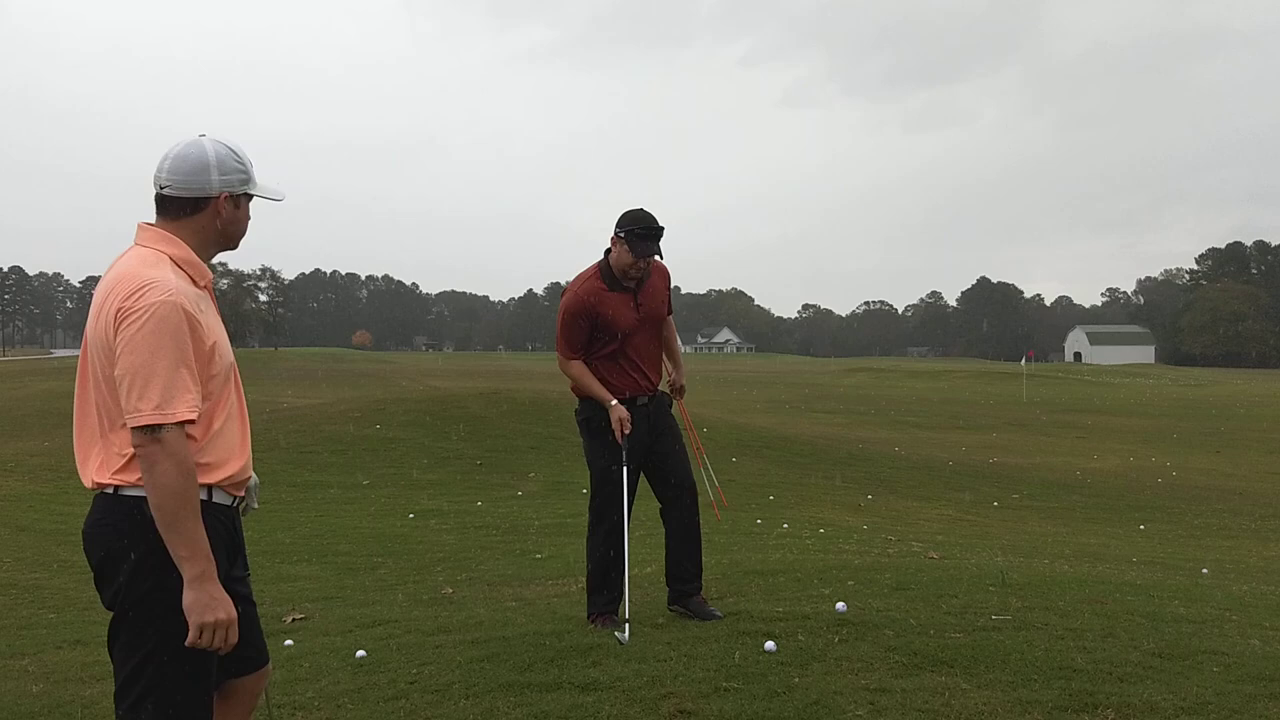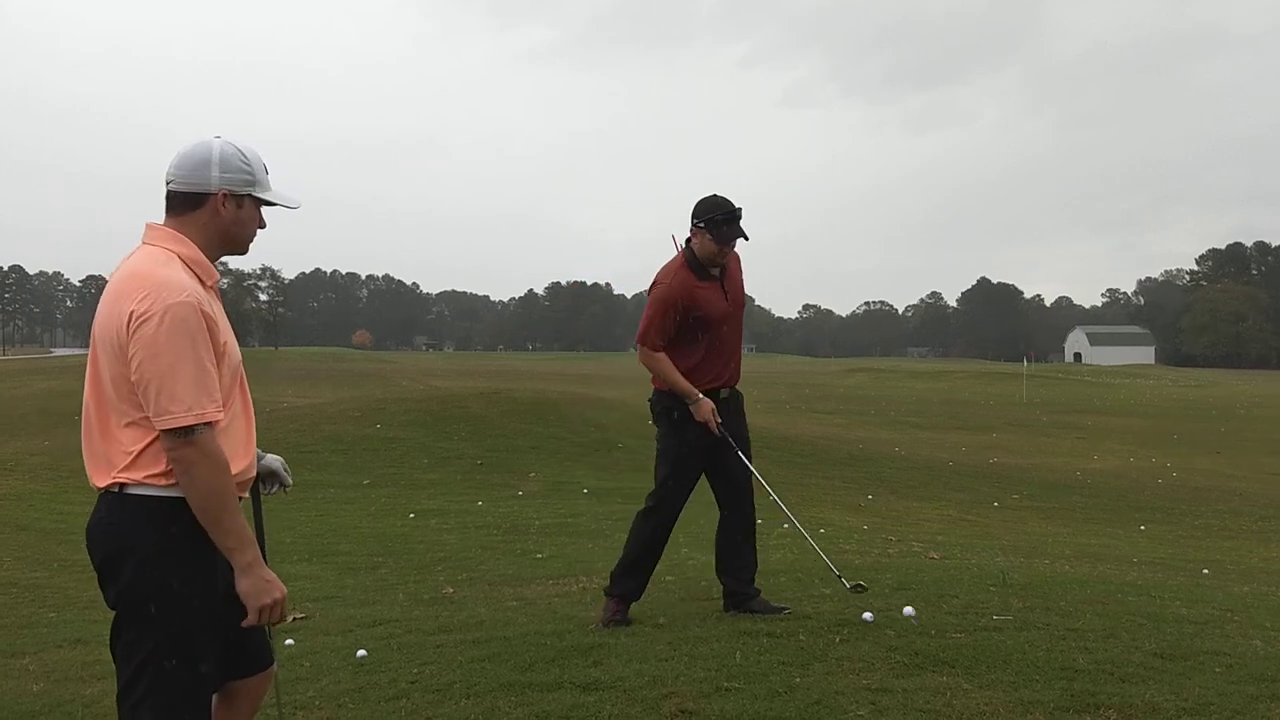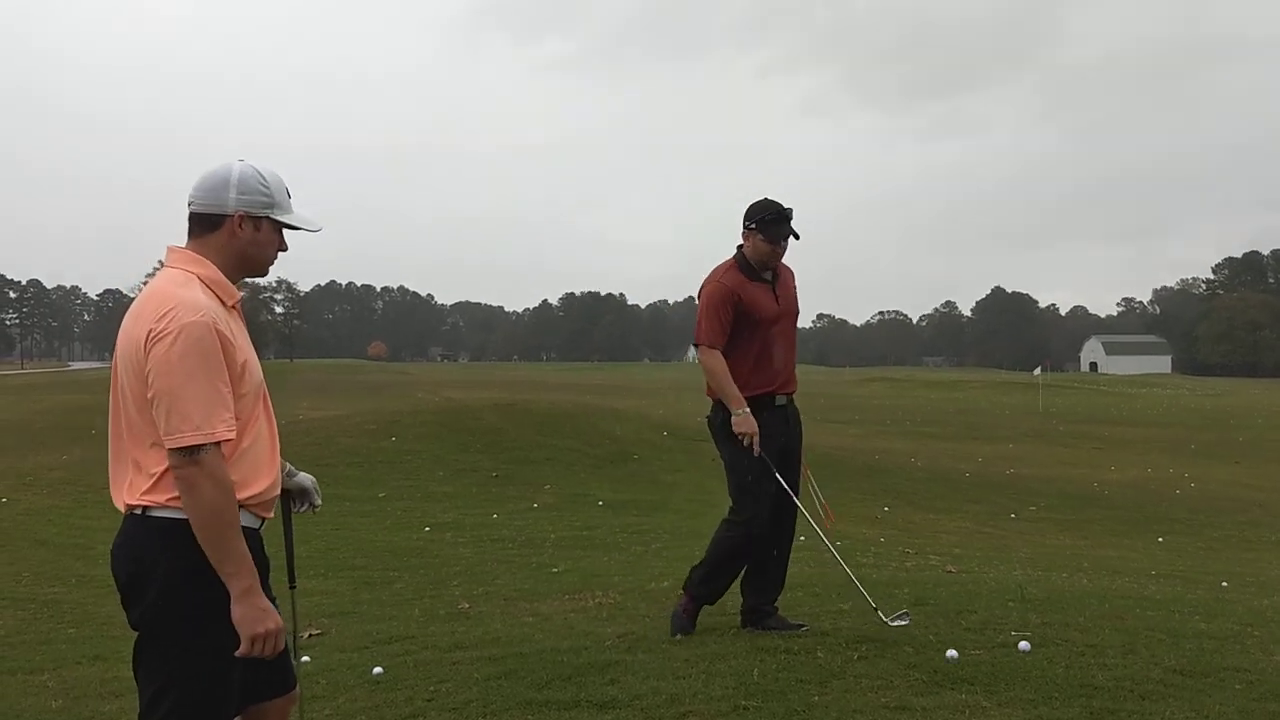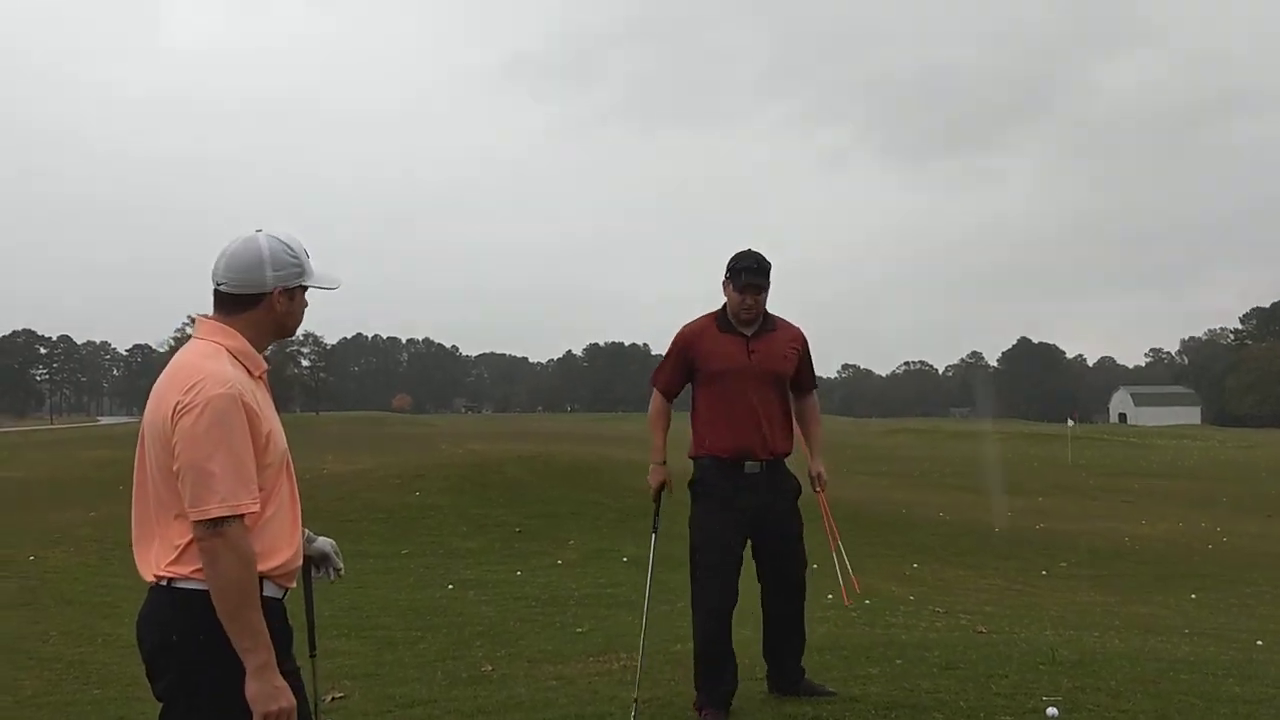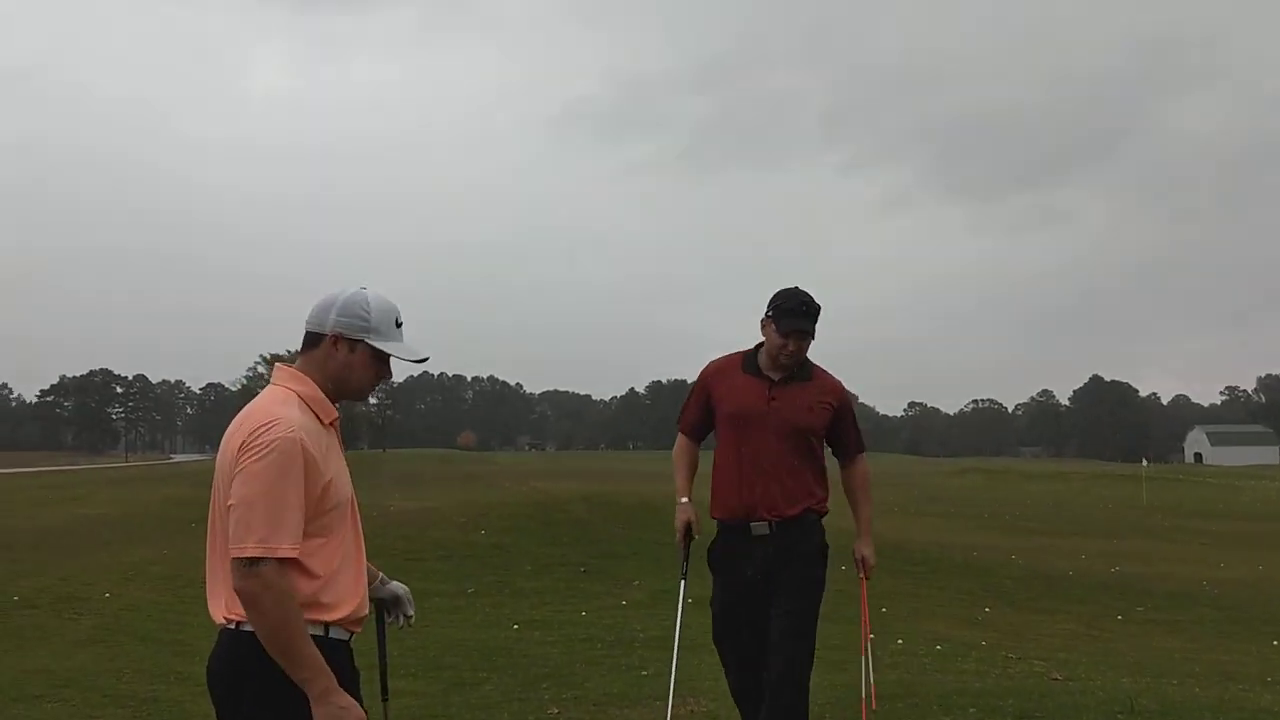
dt=0.7s
person 1, frame 1
left shoulder: (168, 277)
right shoulder: (159, 293)
right elbow: (158, 443)
left wrist: (228, 467)
right wrist: (199, 579)
left hip: (190, 519)
right hip: (160, 530)
person 1, frame 2
left shoulder: (169, 276)
right shoulder: (170, 293)
right elbow: (187, 444)
left wrist: (246, 456)
right wrist: (248, 563)
left hip: (180, 521)
right hip: (163, 530)
person 1, frame 3
left shoulder: (200, 301)
right shoulder: (189, 313)
right elbow: (194, 464)
left wrist: (277, 472)
right wrist: (247, 592)
left hip: (208, 544)
right hip: (186, 551)
person 1, frame 4
left shoulder: (226, 370)
right shoulder: (216, 386)
right elbow: (218, 535)
left wrist: (299, 538)
right wrist: (259, 667)
left hip: (237, 610)
right hip: (213, 623)
person 1, frame 5
left shoulder: (309, 419)
right shoulder: (282, 429)
right elbow: (255, 576)
left wrist: (374, 580)
left hip: (306, 653)
right hip: (278, 668)
person 2, frame 1
left shoulder: (658, 275)
right shoulder: (582, 295)
right elbow: (569, 360)
left wrist: (677, 367)
right wrist: (612, 403)
left hip: (654, 405)
right hip: (605, 413)
left knee: (682, 495)
right knee: (610, 511)
left ankle: (685, 592)
right ankle: (602, 606)
person 2, frame 2
left shoulder: (732, 262)
right shoulder: (673, 284)
right elbow: (649, 351)
right wrist: (695, 400)
left hip: (726, 400)
right hip: (682, 407)
left knee: (739, 499)
right knee: (665, 503)
left ankle: (740, 592)
right ankle: (620, 596)
person 2, frame 3
left shoulder: (785, 277)
right shoulder: (723, 284)
right elbow: (708, 353)
right wrist: (740, 412)
left hip: (784, 411)
right hip: (744, 417)
left knee: (782, 516)
right knee: (750, 516)
left ankle: (760, 608)
right ankle: (695, 594)
person 2, frame 4
left shoulder: (792, 338)
right shoulder: (695, 336)
left elbow: (805, 396)
right elbow: (661, 396)
left wrist: (815, 455)
right wrist: (657, 461)
left hip: (774, 478)
right hip: (718, 481)
left knee: (787, 581)
right knee: (714, 592)
left ankle: (786, 673)
person 2, frame 5
left shoulder: (830, 392)
right shoulder: (718, 376)
left elbow: (852, 461)
right elbow: (687, 438)
left wrist: (864, 535)
right wrist: (683, 500)
left hip: (800, 545)
right hip: (735, 542)
left knee: (789, 667)
right knee: (739, 661)
